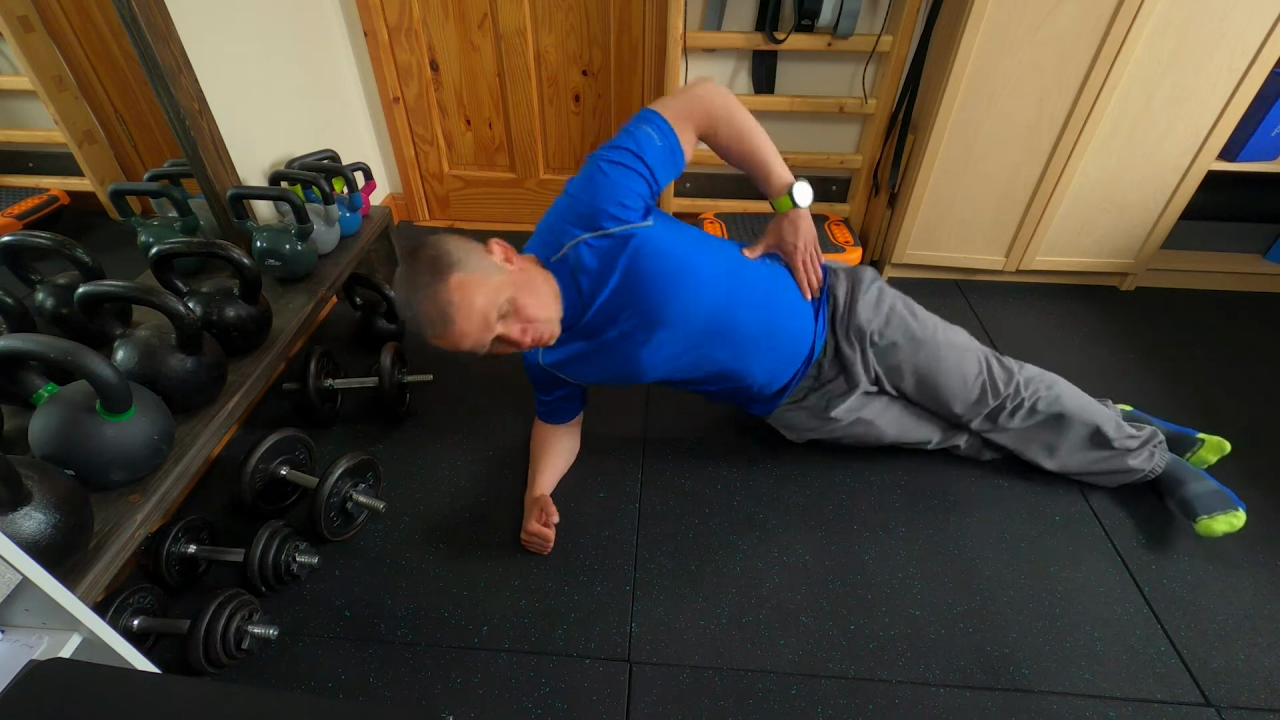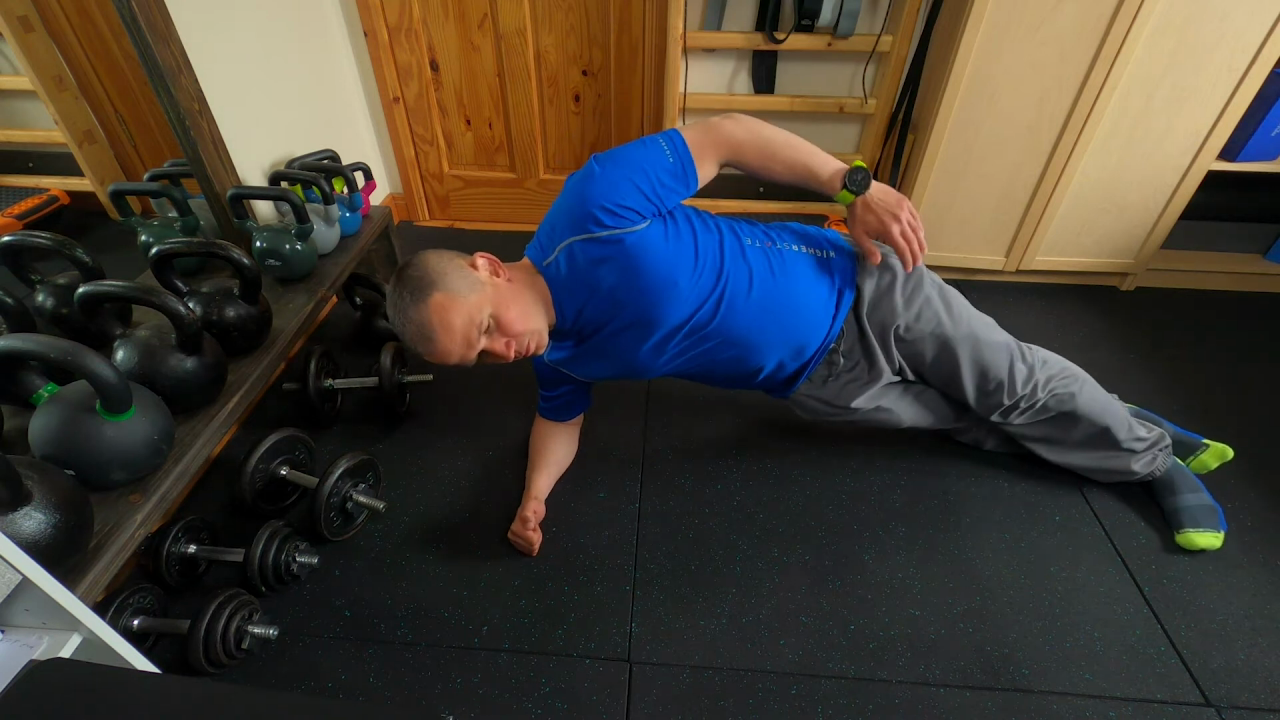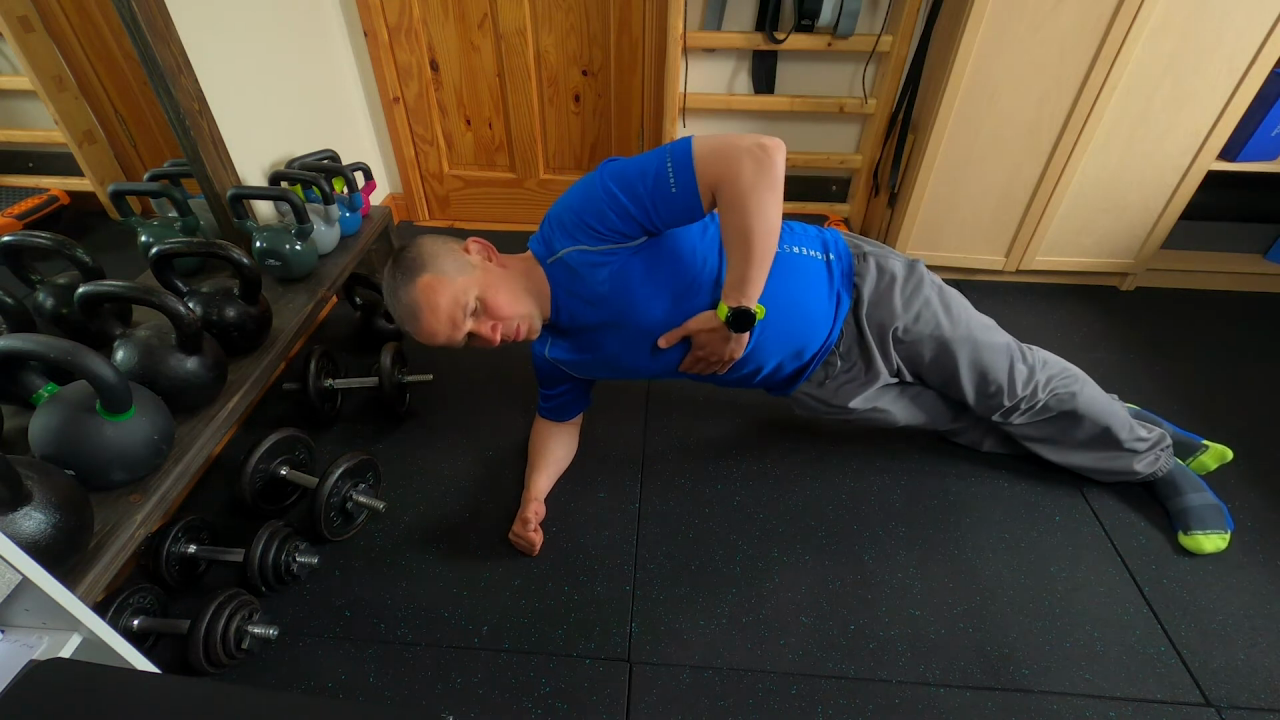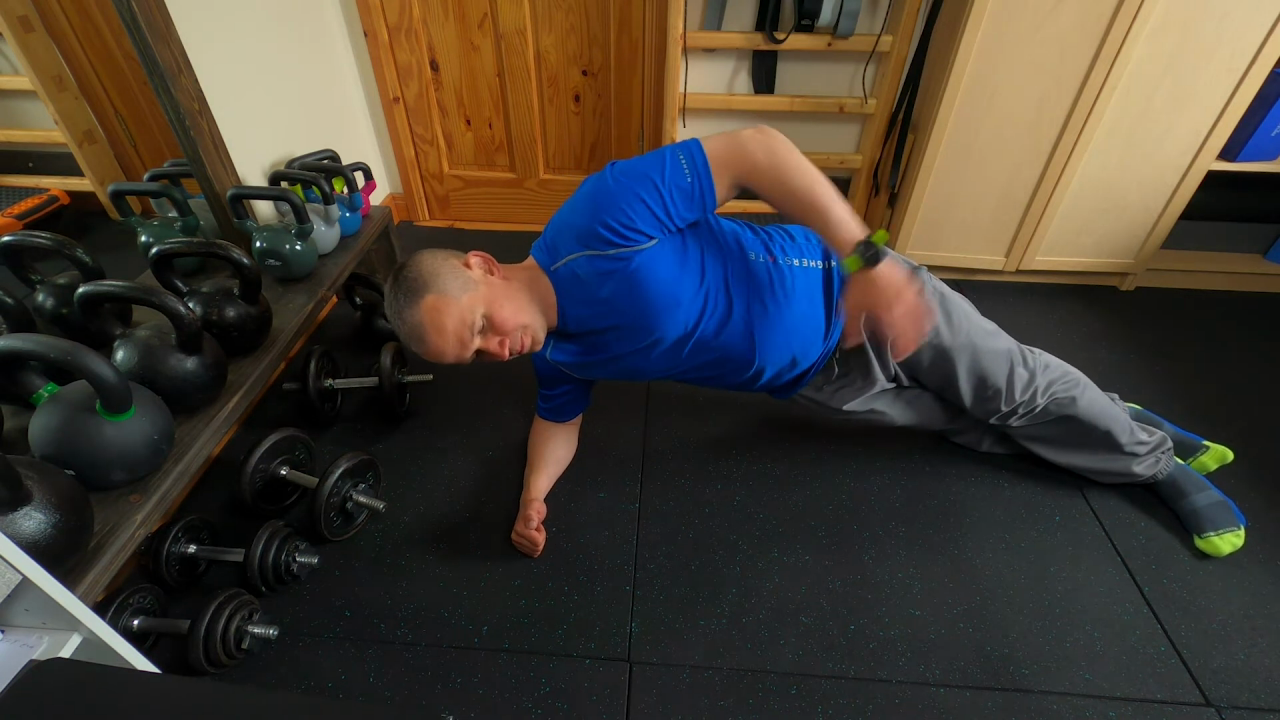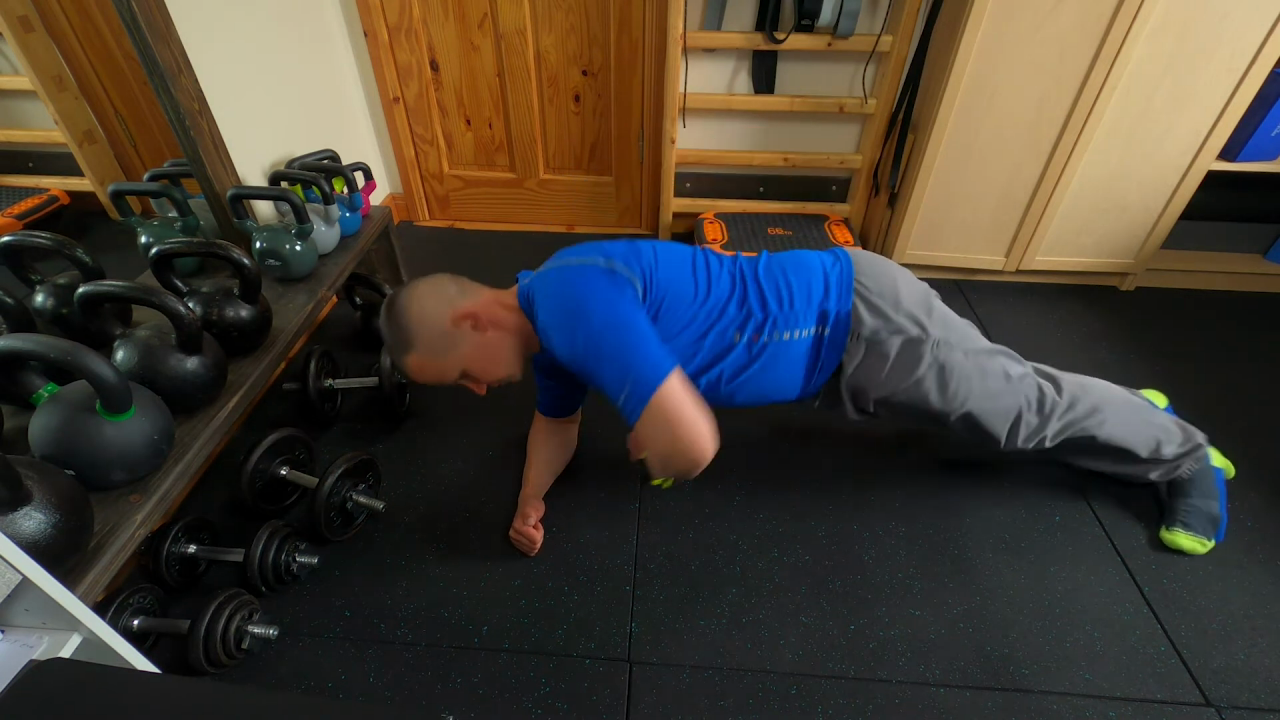
dt=1s
person 1, frame 1
left shoulder: (593, 209)
right shoulder: (545, 352)
left elbow: (704, 102)
right elbow: (558, 421)
left wrist: (790, 202)
right wrist: (537, 495)
left hip: (836, 313)
right hip: (800, 402)
left knee: (996, 393)
right knee: (967, 437)
left ankle: (1147, 450)
right ankle: (1127, 443)
person 1, frame 2
left shoulder: (594, 204)
right shoulder: (556, 351)
left elbow: (721, 137)
right elbow: (559, 417)
left wrist: (856, 186)
right wrist: (534, 496)
left hip: (859, 295)
right hip: (820, 380)
left knee: (1015, 385)
right knee: (977, 425)
left ankle: (1152, 446)
right ankle: (1137, 454)
person 1, frame 3
left shoulder: (589, 216)
right shoulder: (554, 347)
left elbow: (756, 157)
right elbow: (559, 417)
left wrist: (737, 314)
right wrist: (533, 496)
left hip: (860, 294)
right hip: (821, 379)
left knee: (1015, 386)
right knee: (976, 428)
left ankle: (1152, 450)
right ankle: (1109, 437)
person 1, frame 4
left shoulder: (600, 220)
right shoulder: (554, 350)
left elbow: (756, 151)
right elbow: (558, 419)
left wrist: (866, 255)
right wrist: (533, 497)
left hip: (852, 296)
right hip: (826, 372)
left knee: (1015, 387)
right knee: (978, 428)
left ankle: (1153, 449)
right ankle: (1141, 449)
person 1, frame 5
left shoulder: (572, 301)
right shoulder: (546, 338)
left elbow: (691, 444)
right elbow: (557, 414)
left wrist: (653, 456)
right wrist: (530, 499)
left hip: (862, 320)
right hip: (831, 361)
left knee: (1022, 408)
right knee: (995, 399)
left ankle: (1177, 453)
right ankle: (1126, 421)
